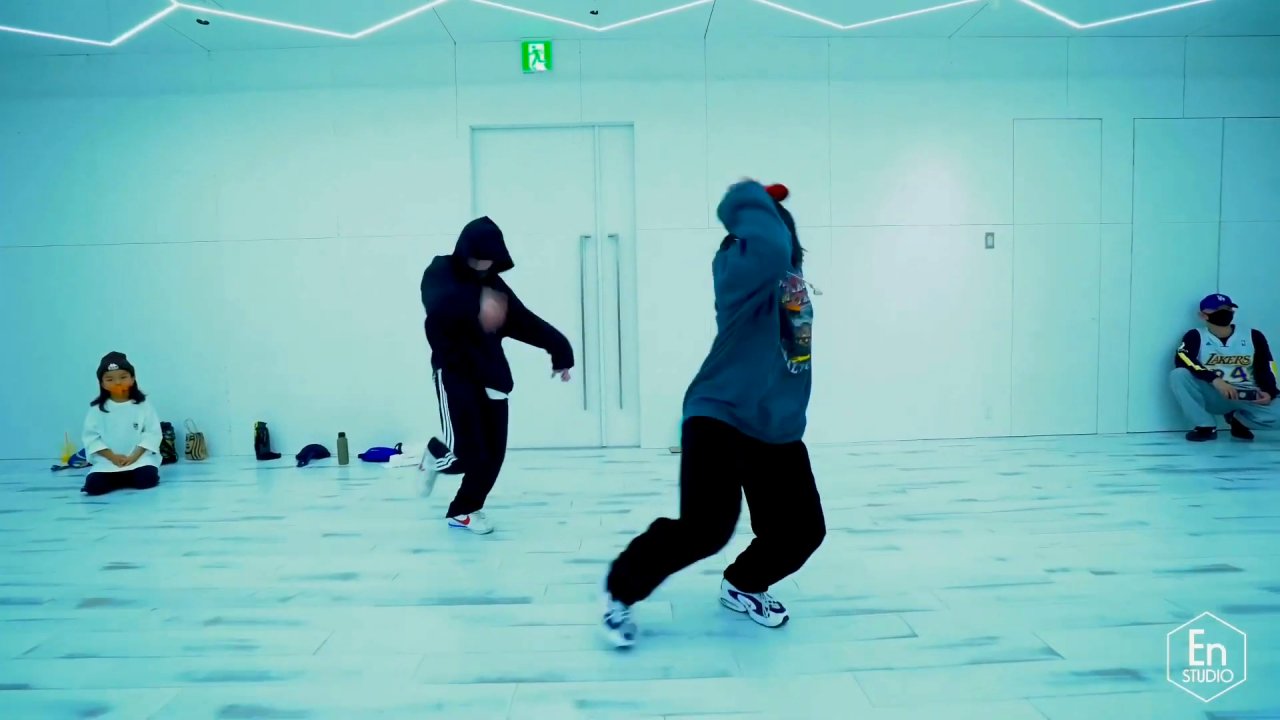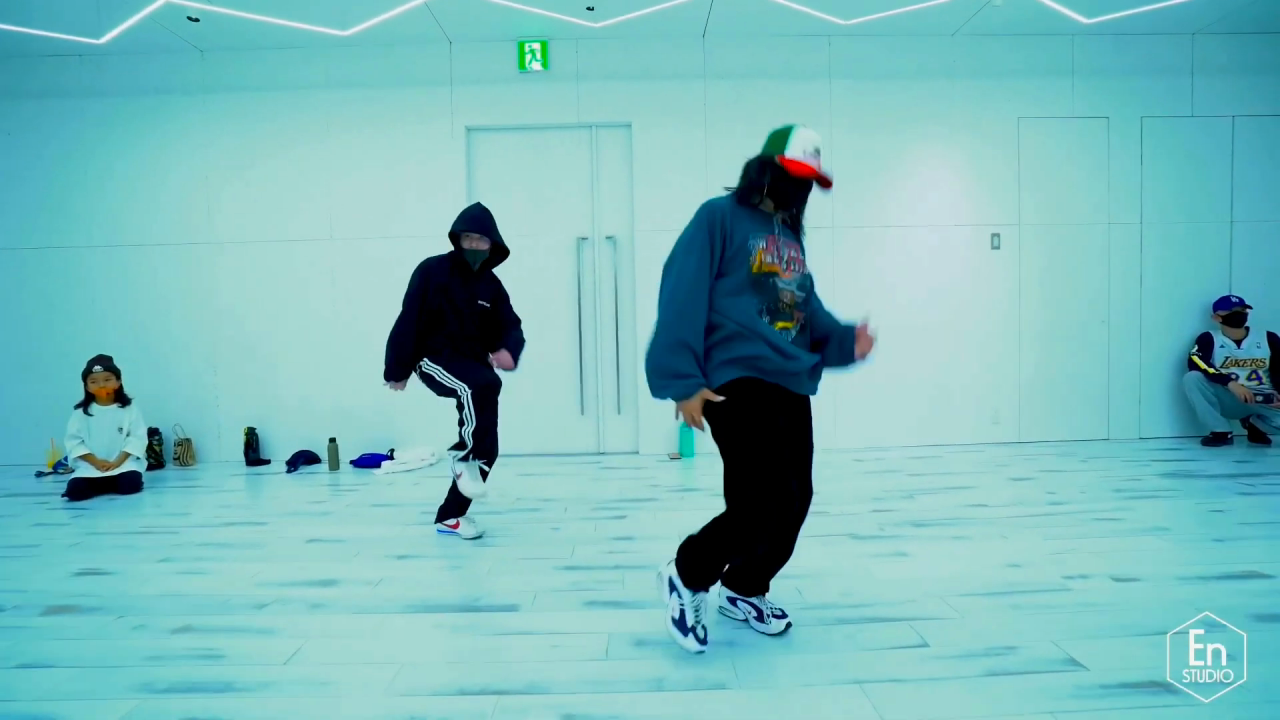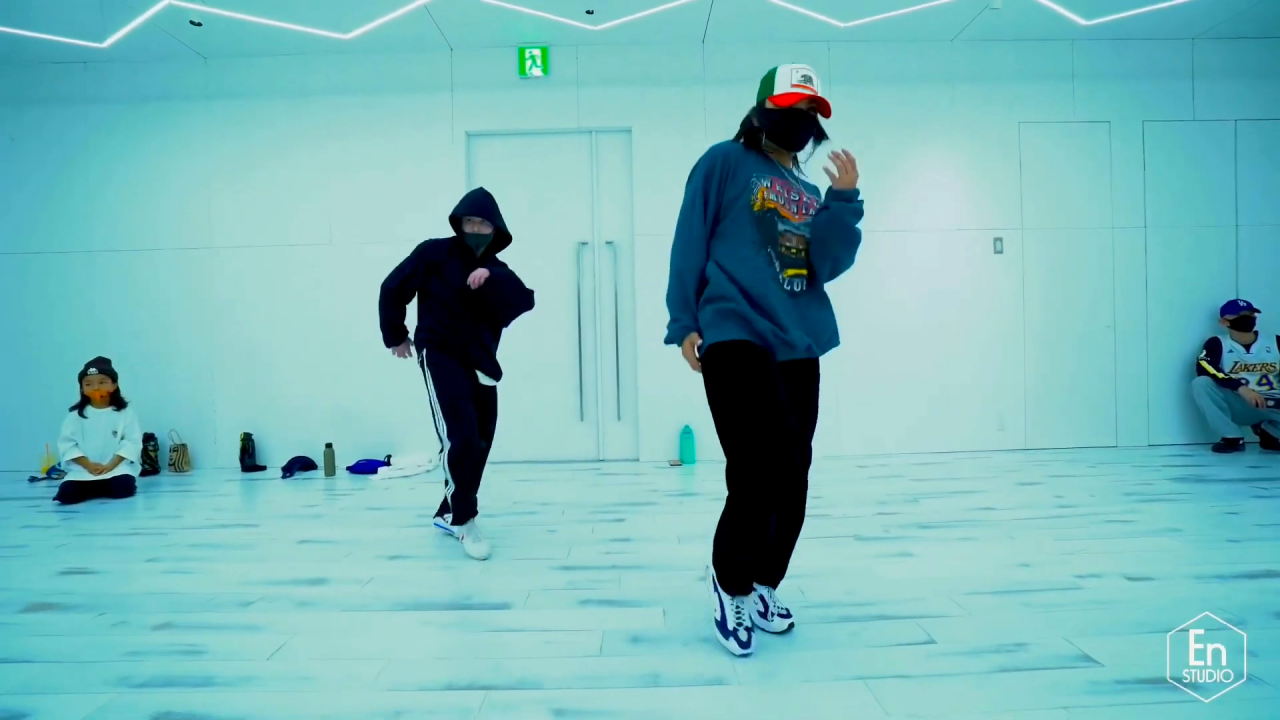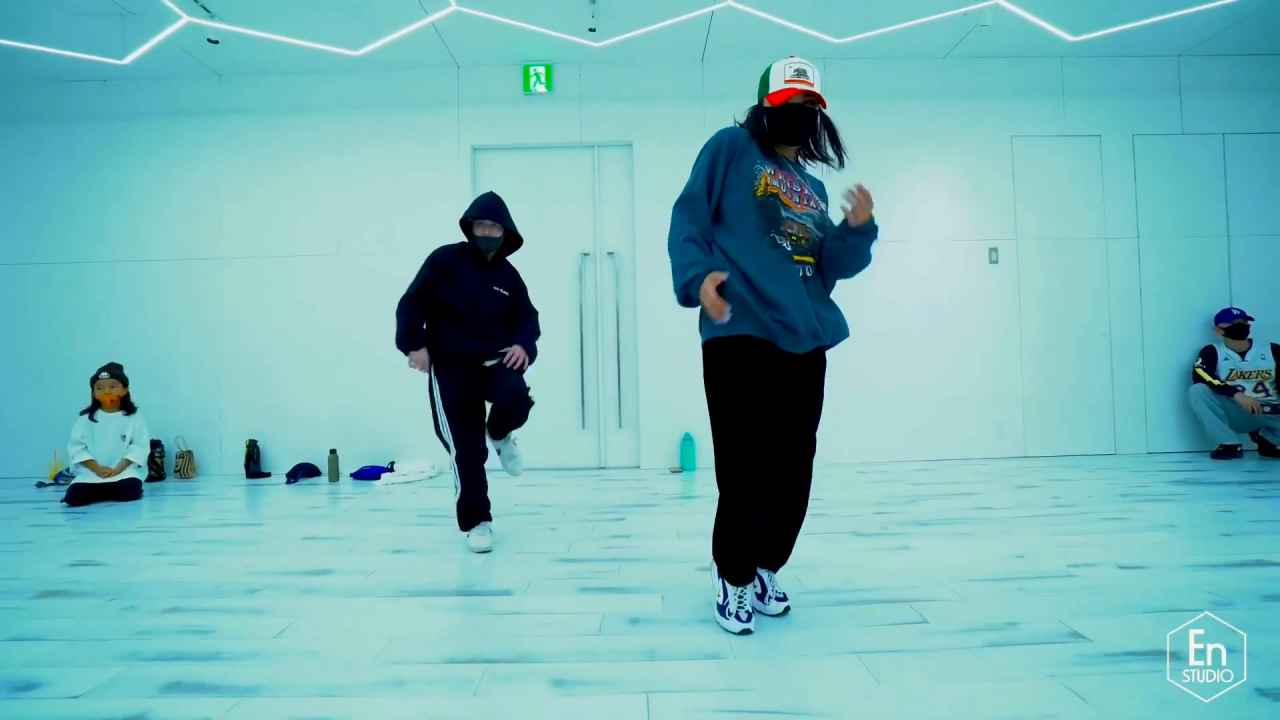
dt=0.2s
person 1, frame 1
left shoulder: (781, 266)
right shoulder: (741, 256)
right elbow: (774, 241)
right wrist: (753, 199)
left hip: (778, 426)
right hip: (720, 415)
left knee: (799, 531)
right knee: (705, 526)
left ankle: (744, 585)
right ankle: (623, 588)
person 1, frame 2
left shoulder: (793, 239)
right shoulder: (720, 218)
left elbow: (810, 320)
right elbow: (684, 298)
left wrist: (845, 343)
right wrist: (681, 380)
left hip: (791, 384)
right hip: (735, 380)
left knee: (785, 504)
right knee: (772, 498)
left ankle: (744, 589)
right ankle: (687, 576)
person 1, frame 3
left shoulder: (809, 193)
right shoulder: (725, 163)
left elbow: (829, 264)
right elbow: (690, 245)
left wrist: (845, 198)
right wrist: (686, 323)
left hip: (801, 345)
right hip: (738, 338)
left knee: (791, 473)
right knee: (761, 467)
left ankle: (762, 582)
person 1, frame 4
left shoulder: (813, 187)
right shoulder: (730, 148)
left elbow: (829, 268)
right elbow: (688, 220)
left wrist: (858, 230)
right wrist: (696, 278)
left hip: (808, 338)
right hip: (742, 333)
left knee: (794, 464)
right knee: (751, 463)
left ankle: (765, 565)
right ankle: (734, 576)
person 2, frame 1
left shoulder: (497, 286)
right shoulder: (441, 272)
left elbow: (526, 323)
right elbow: (440, 299)
left wrist: (561, 351)
right wrist: (477, 304)
left hip: (490, 377)
right hip: (454, 371)
left knee: (492, 455)
right knee: (461, 455)
left ankle: (463, 510)
right ankle: (436, 456)
person 2, frame 2
left shoulder: (491, 284)
right shoulder: (433, 271)
left elbow: (510, 328)
right elbow: (409, 322)
left wrist: (509, 350)
right wrist: (397, 369)
left hip: (475, 366)
right hip: (436, 360)
left knee: (485, 448)
right knee: (484, 387)
left ankle: (451, 516)
right ankle: (466, 458)
person 2, frame 3
left shoulder: (496, 270)
right shoulder: (434, 254)
left elbow: (525, 300)
right elbow: (393, 290)
left wrist: (492, 279)
right wrist: (395, 335)
left hip: (481, 364)
right hip: (440, 356)
left knee: (478, 445)
right knee: (461, 434)
left ankle: (450, 512)
right ankle: (465, 520)
person 2, frame 4
left shoulder: (509, 276)
right shoulder: (446, 259)
left elbow: (526, 323)
right elbow: (413, 302)
left wrist: (525, 347)
right wrist: (413, 344)
left hip: (494, 360)
right hip: (449, 362)
left knee: (514, 398)
right knee: (464, 443)
left ankle: (499, 436)
right ankle: (475, 522)
